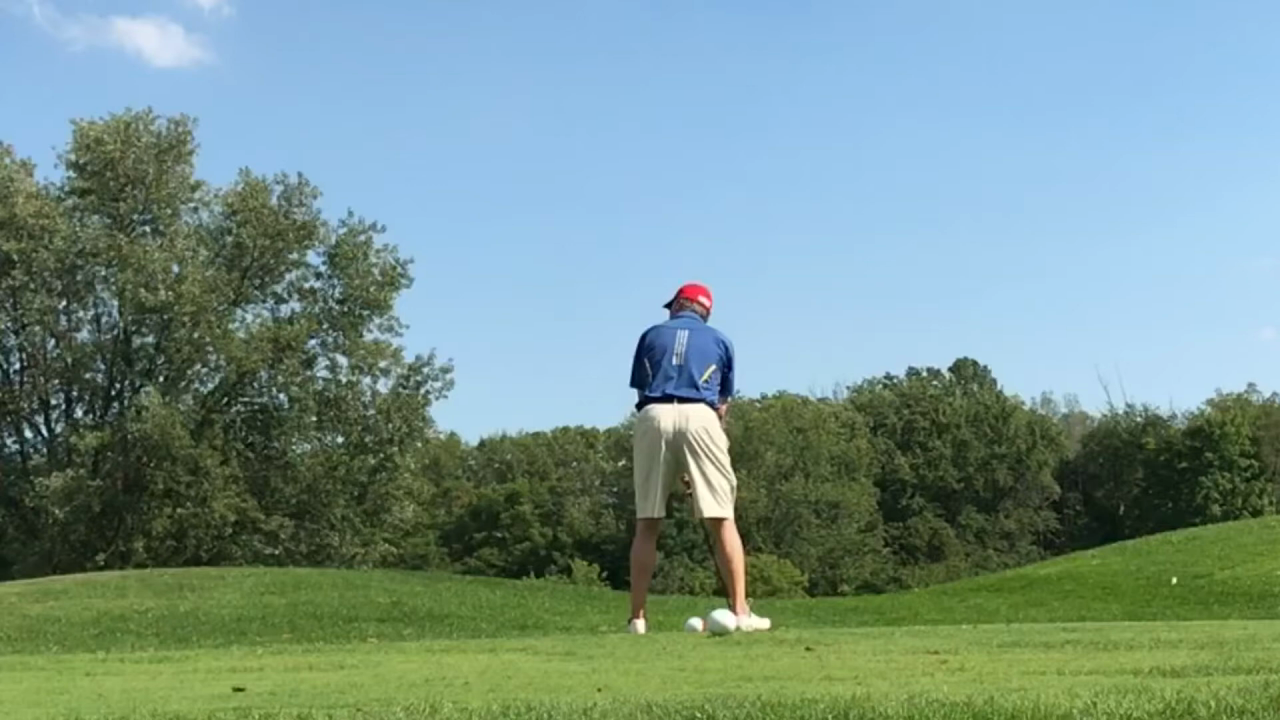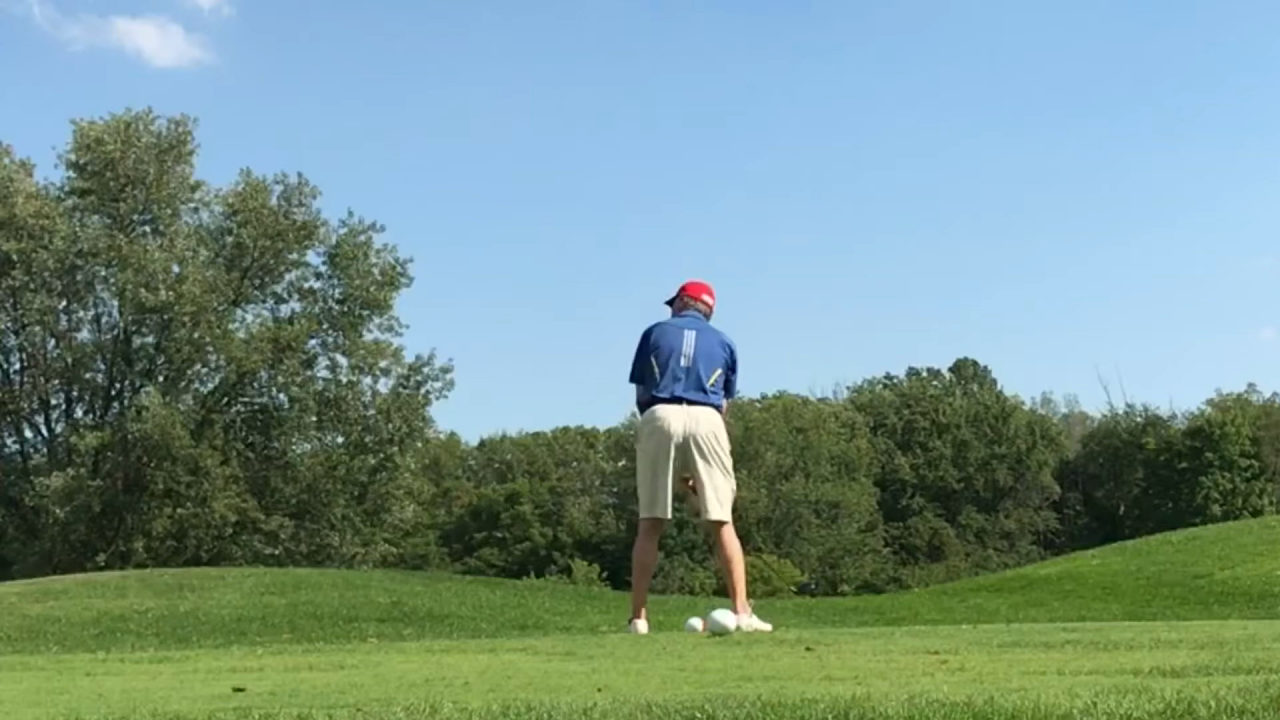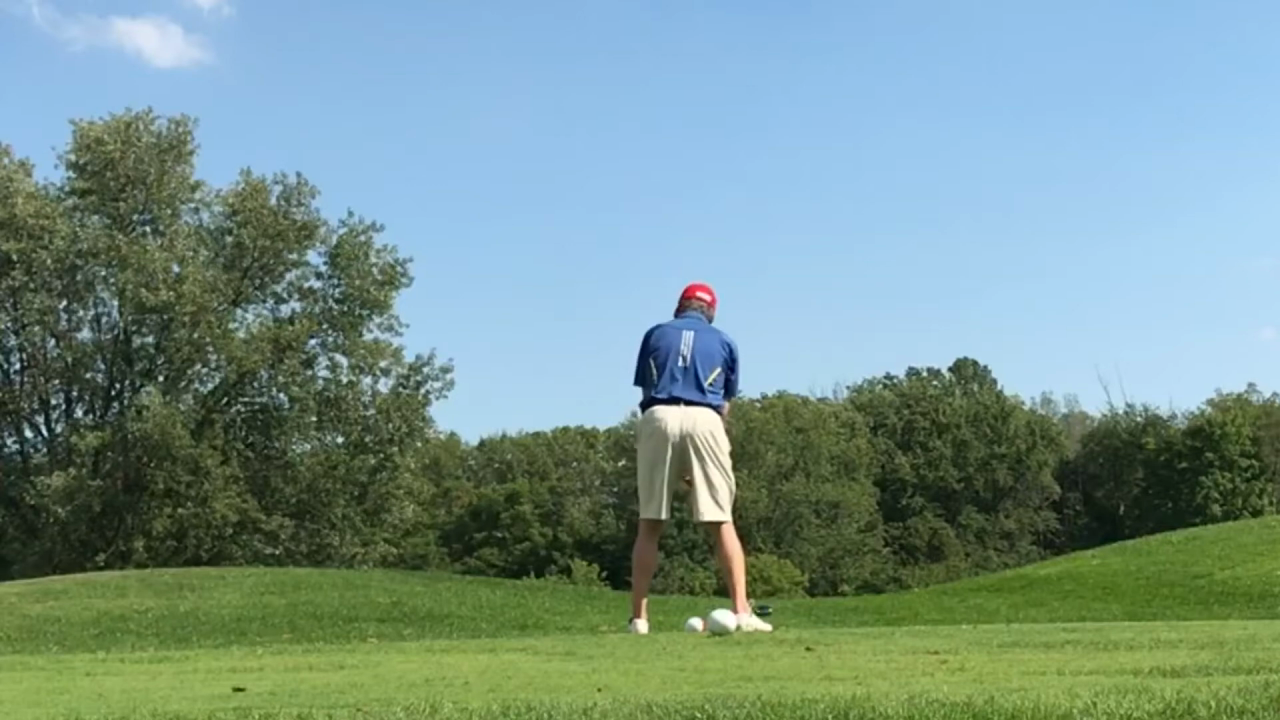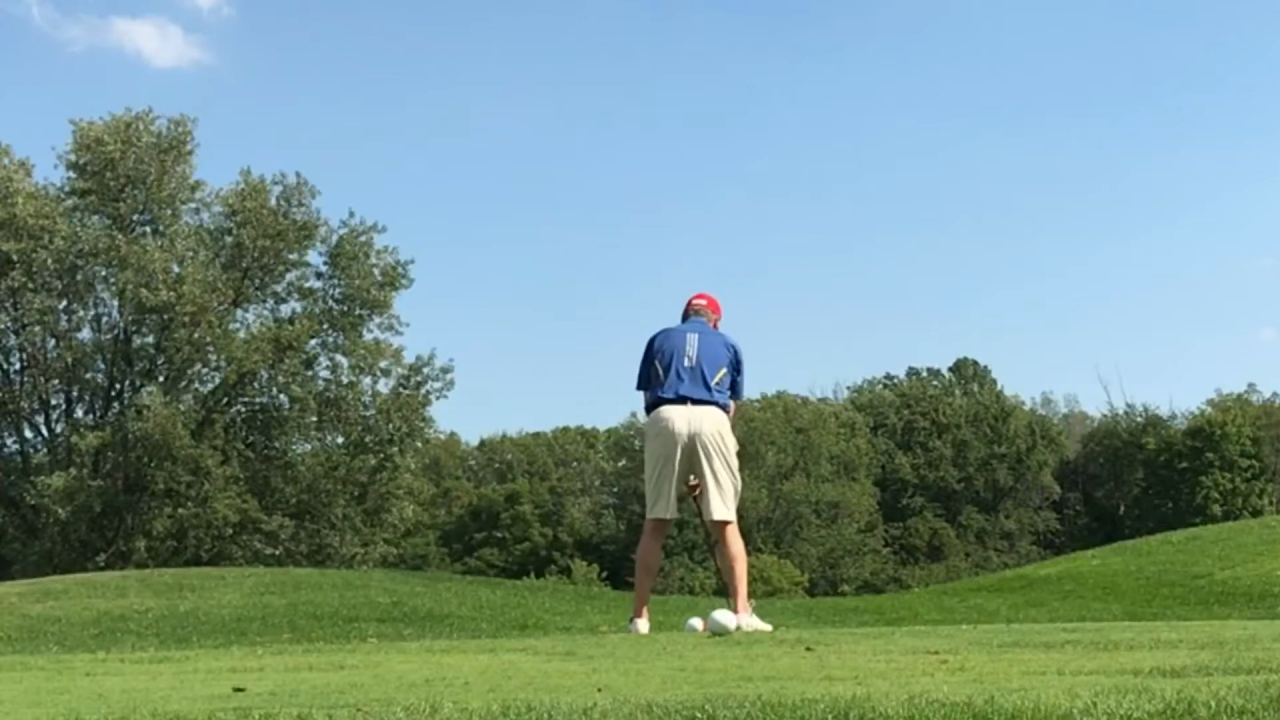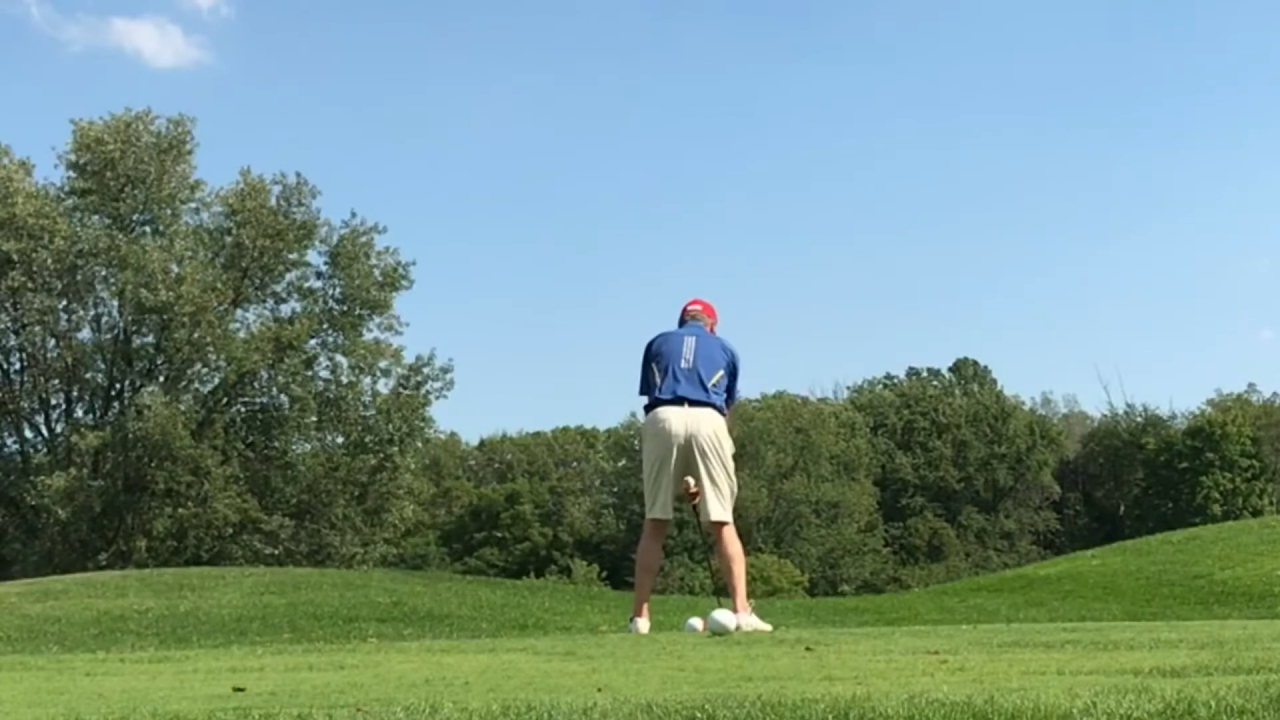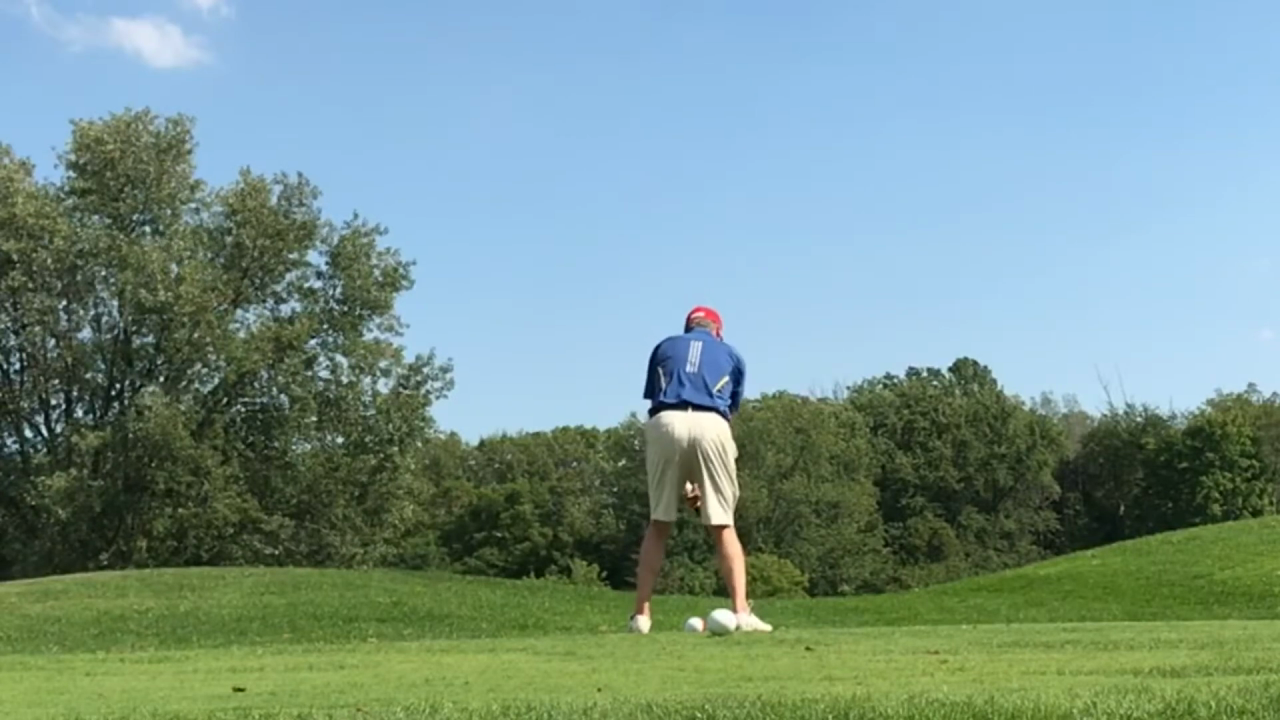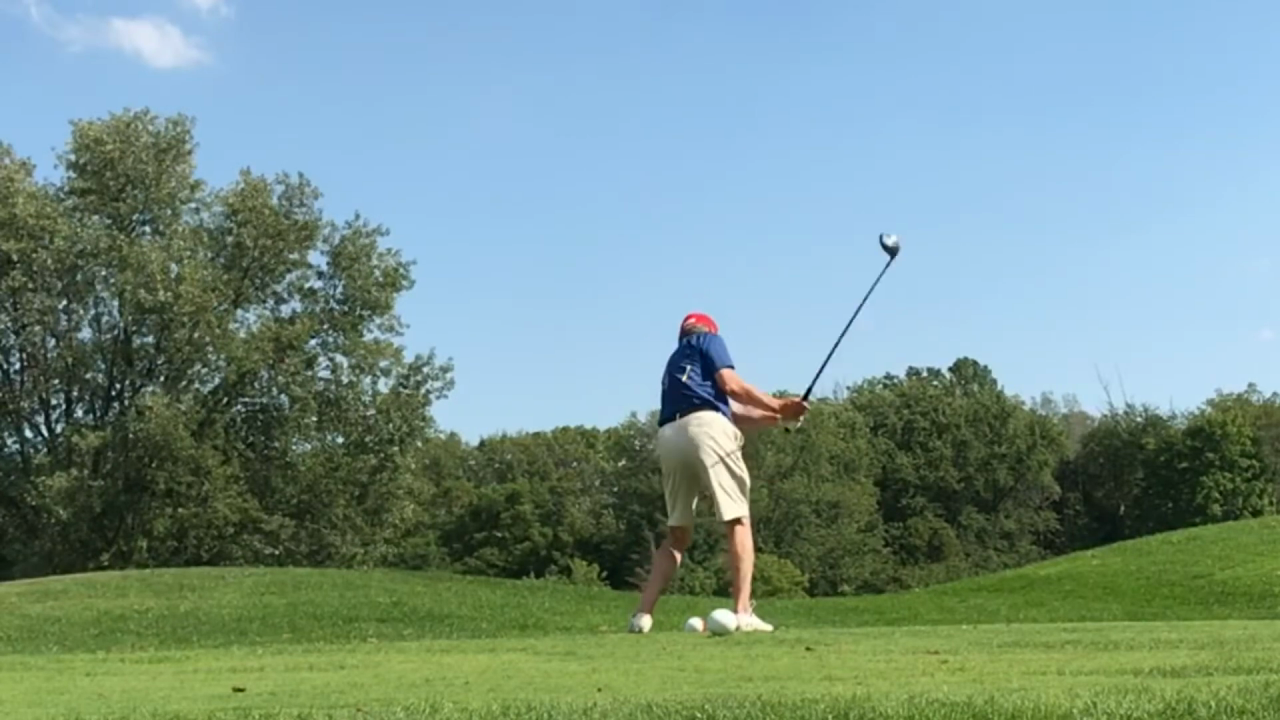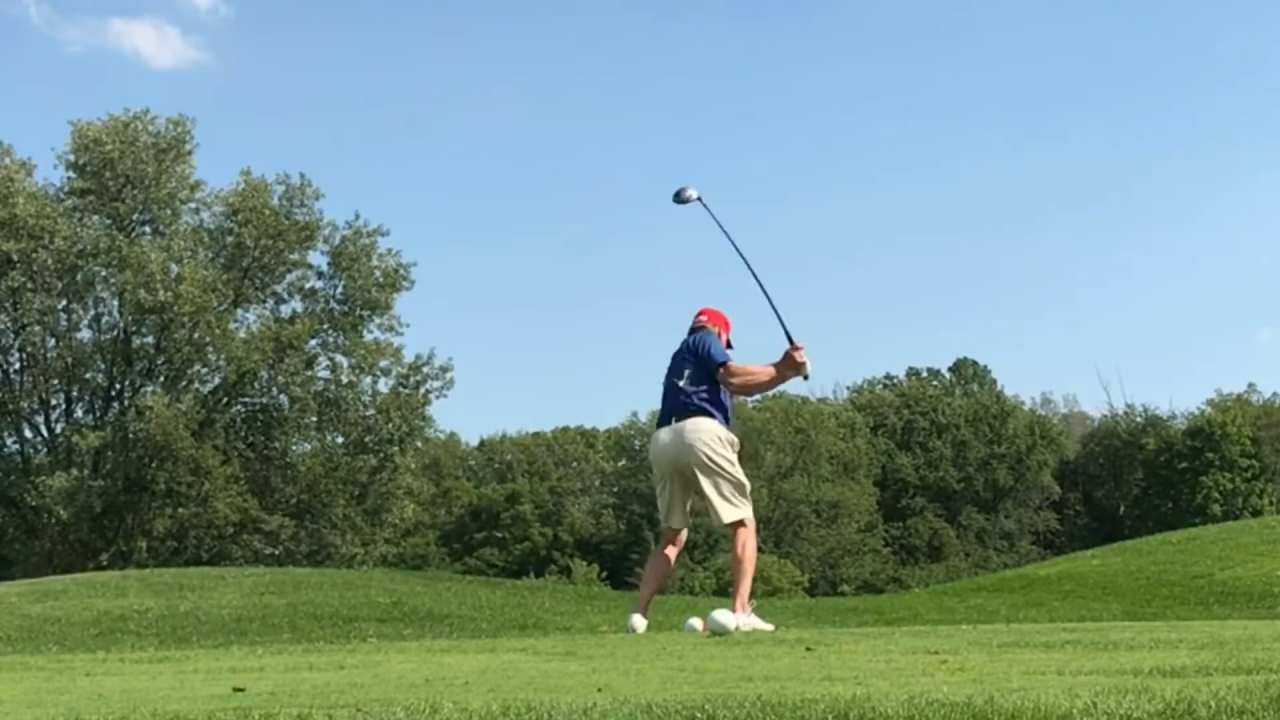
dt=0.4s
person 1, frame 1
left shoulder: (651, 335)
right shoulder: (719, 340)
right elbow: (721, 405)
left hip: (653, 418)
right hip: (698, 418)
left knee: (647, 524)
right knee: (721, 520)
left ankle: (637, 617)
right ankle: (741, 612)
person 1, frame 2
left shoulder: (654, 333)
right shoulder: (723, 342)
left elbow: (641, 396)
right wrist: (697, 469)
left hip: (660, 419)
right hip: (705, 421)
left knee: (650, 525)
right knee: (722, 522)
left ankle: (639, 618)
right ankle: (742, 613)
person 1, frame 3
left shoulder: (655, 334)
right shoulder: (724, 341)
left hip: (658, 419)
right hip: (703, 421)
left knee: (649, 524)
right knee: (721, 521)
left ankle: (639, 617)
right ankle: (742, 612)
person 1, frame 4
left shoulder: (659, 339)
right shoulder: (728, 345)
right wrist: (704, 470)
left hip: (665, 420)
right hip: (710, 421)
left knee: (656, 524)
right knee: (725, 523)
left ankle: (640, 617)
right ankle: (743, 612)
person 1, frame 5
left shoulder: (657, 343)
right shoulder: (726, 350)
left wrist: (680, 472)
right wrist: (701, 477)
left hip: (662, 421)
right hip: (706, 422)
left knee: (655, 524)
right knee: (722, 523)
left ankle: (640, 616)
right ankle: (742, 612)
person 1, frame 6
left shoulder: (664, 348)
right shoulder: (732, 356)
right wrist: (698, 484)
left hip: (665, 425)
right hip: (710, 427)
left knee: (659, 525)
right knee: (723, 526)
left ankle: (641, 615)
right ankle: (742, 612)
person 1, frame 7
left shoulder: (675, 366)
right shoulder: (702, 340)
left elbow: (733, 407)
right elbow: (731, 385)
left wrist: (776, 417)
right wrist: (776, 406)
left hip: (670, 439)
right hip: (705, 429)
left knee: (677, 534)
right knee: (738, 522)
left ankle: (643, 613)
right ankle: (743, 612)
person 1, frame 8
left shoulder: (686, 357)
right shoulder: (704, 344)
left elbow: (743, 383)
right elbow: (733, 376)
left wrist: (785, 368)
right wrist: (781, 368)
left hip: (665, 442)
right hip: (702, 436)
left knee: (672, 538)
right knee: (744, 525)
left ankle: (639, 614)
right ankle: (741, 611)
